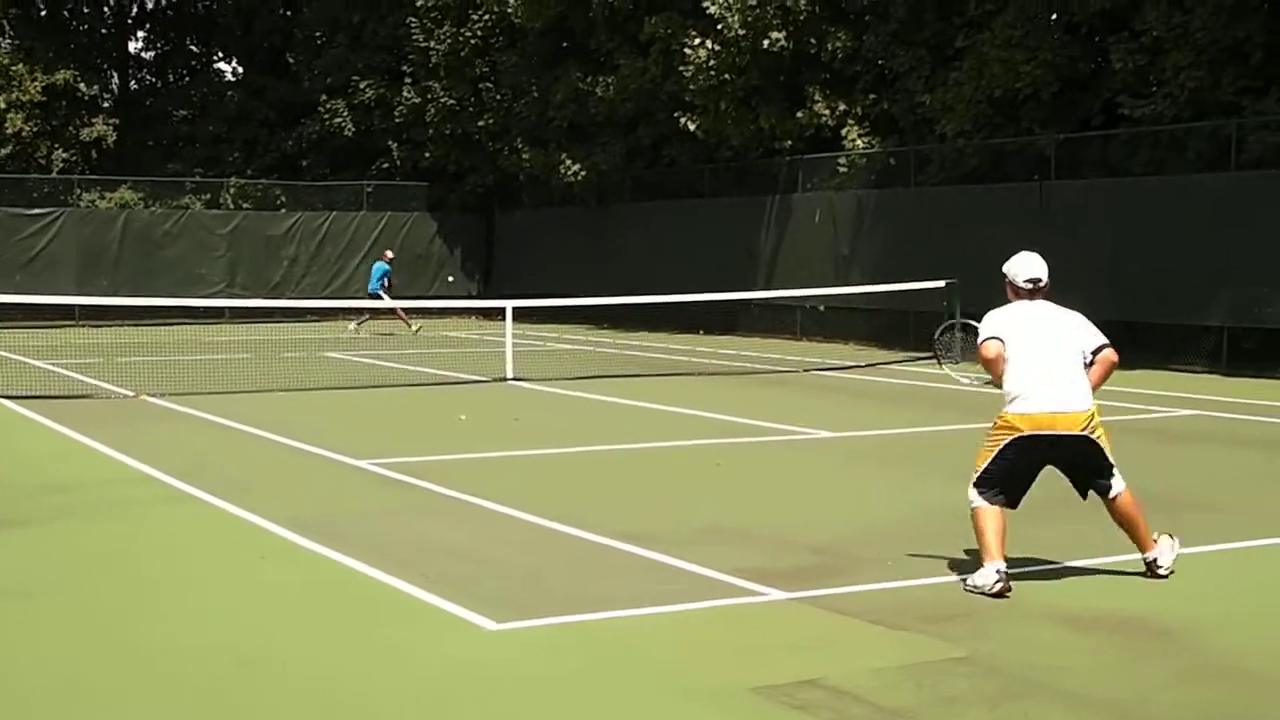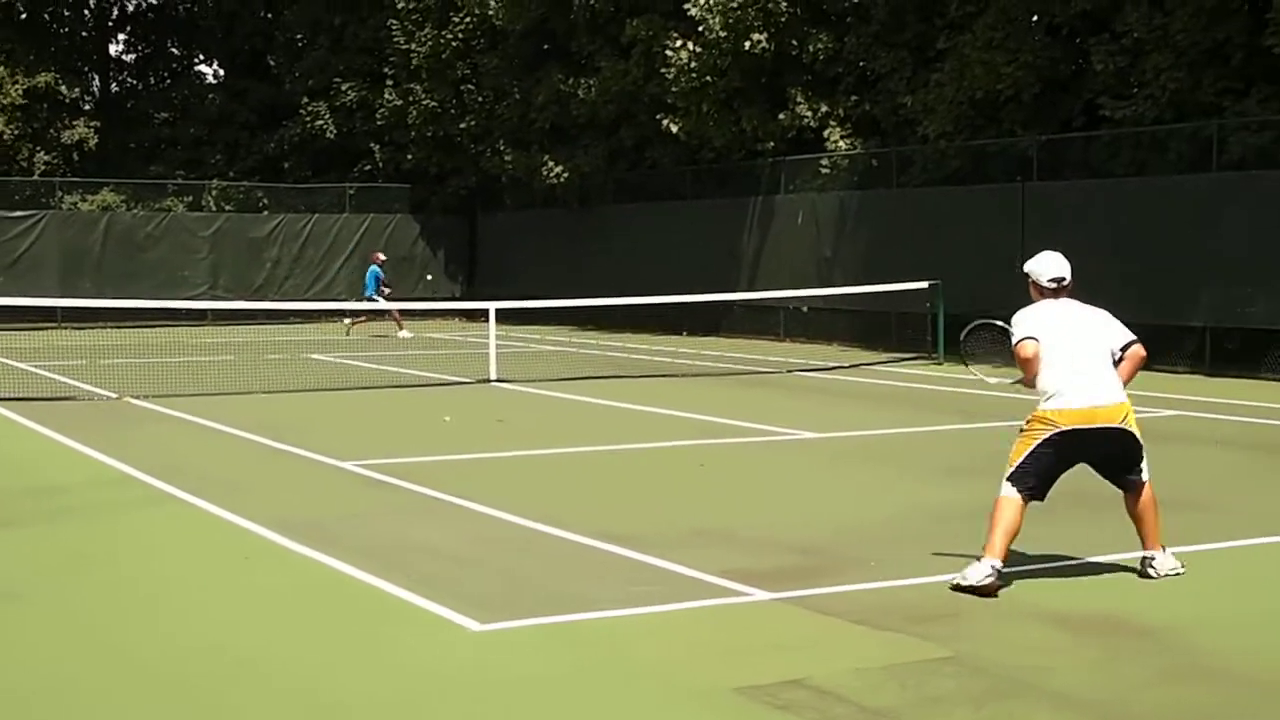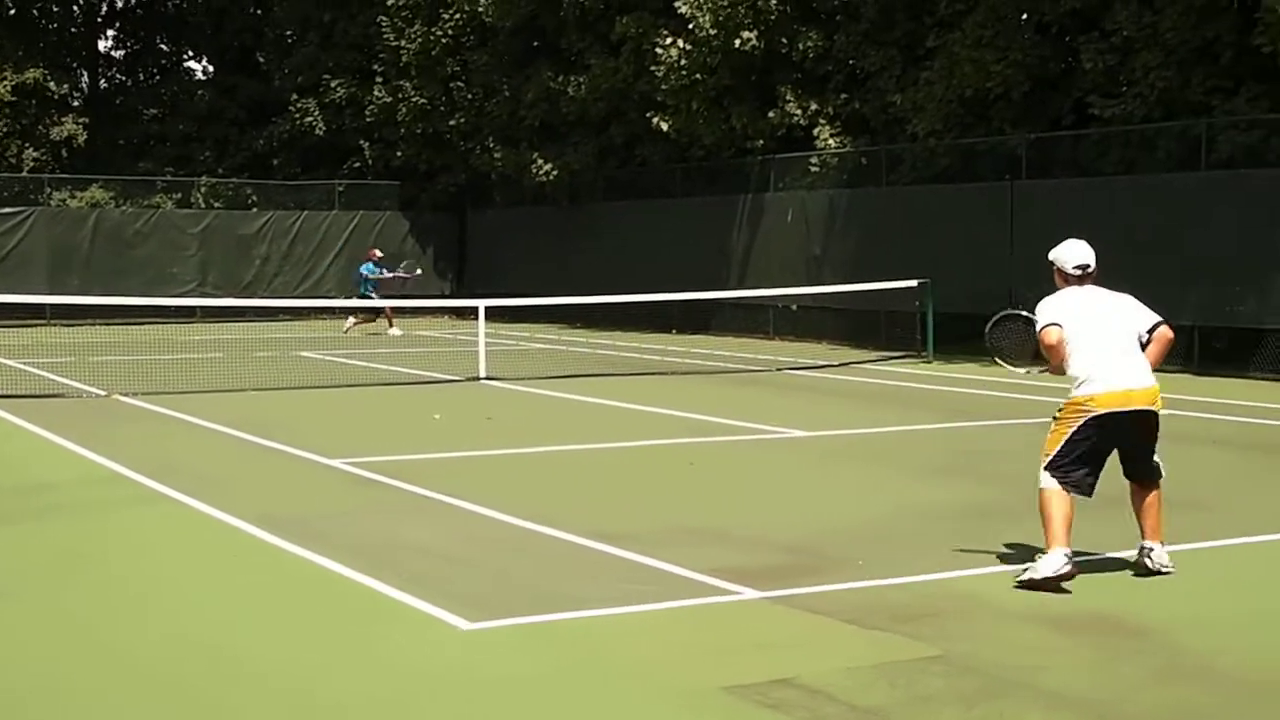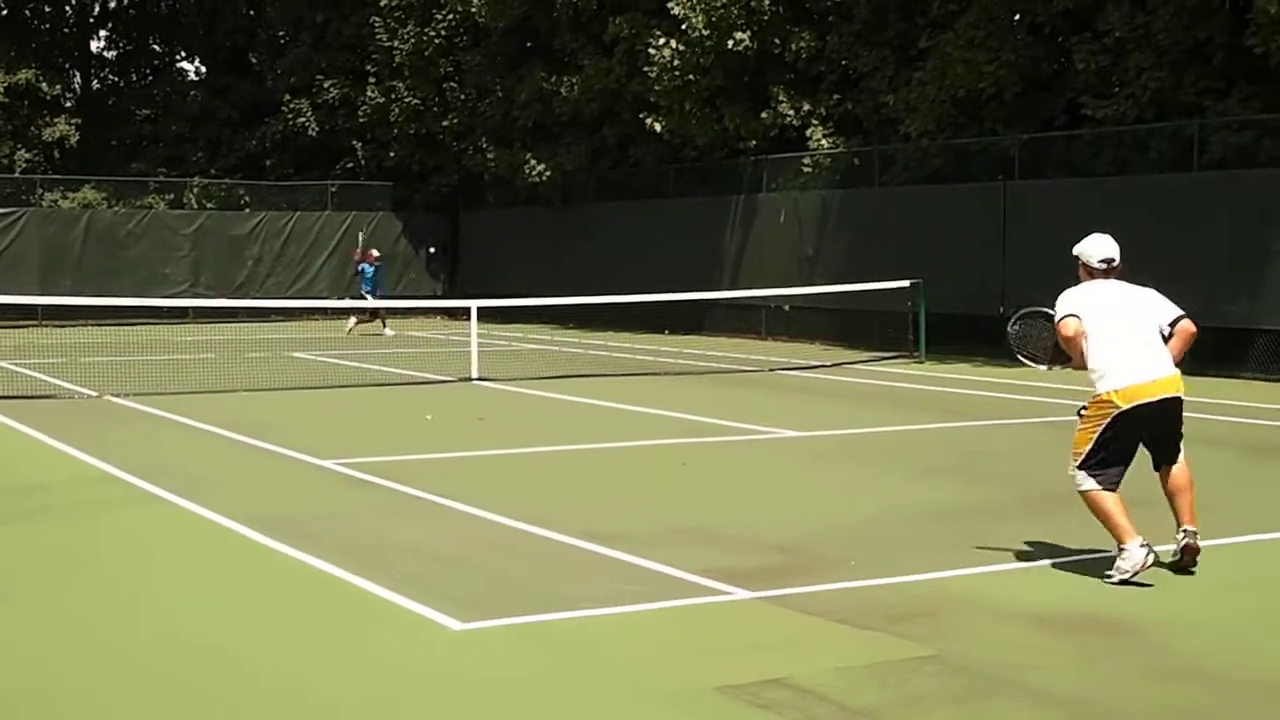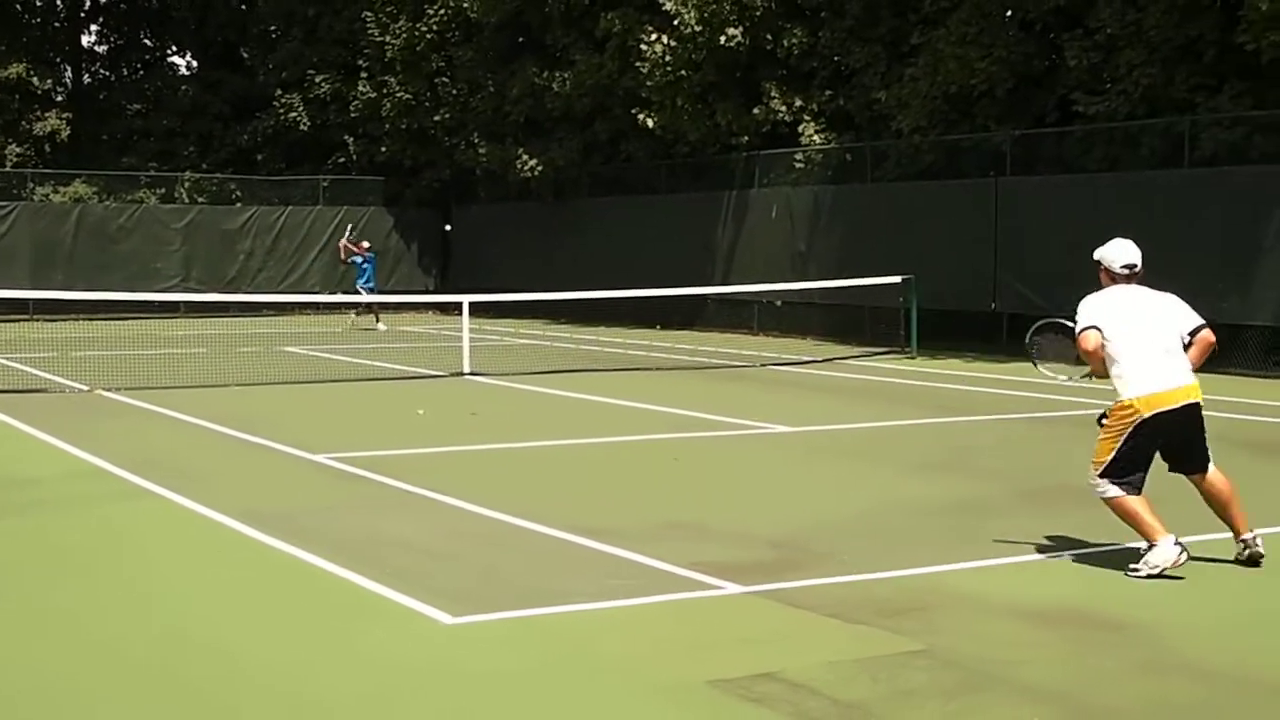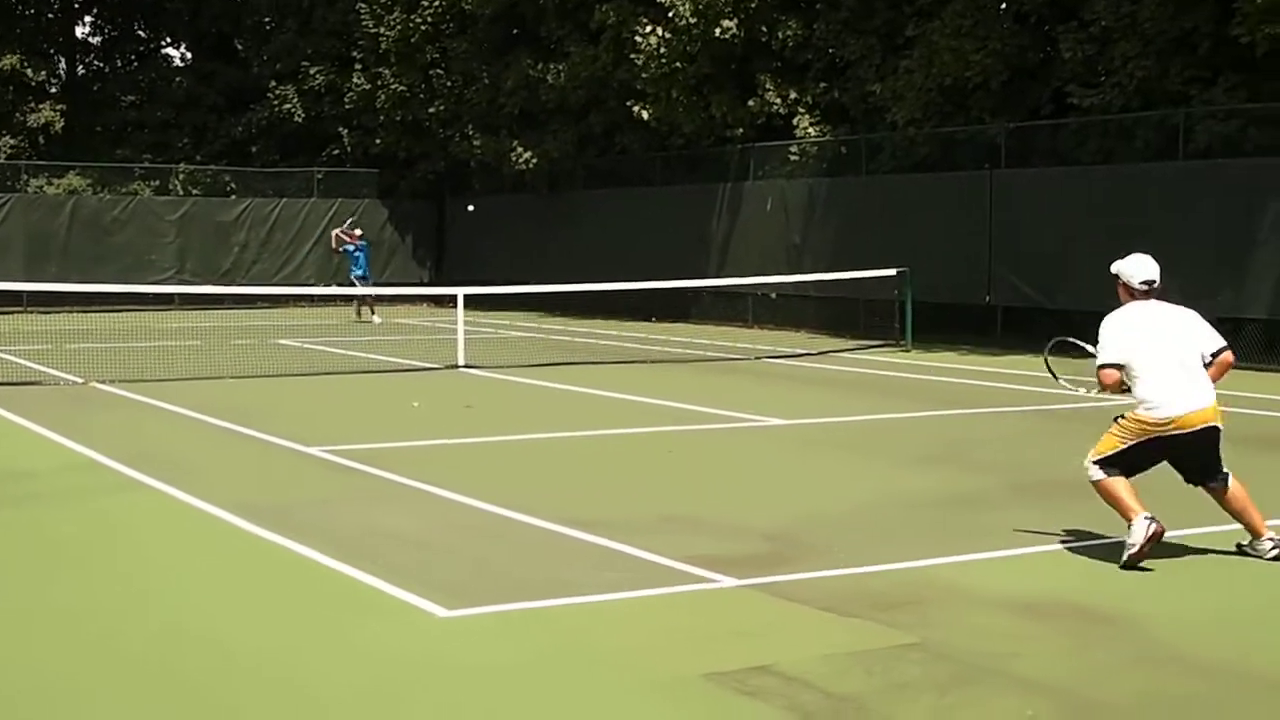
dt=0.1s
person 1, frame 1
left shoulder: (998, 318)
right shoulder: (1072, 318)
left elbow: (990, 354)
right elbow: (1107, 357)
left wrist: (1004, 381)
right wrist: (1081, 393)
left hip: (1024, 421)
right hip: (1079, 418)
left knee: (985, 494)
right knee: (1108, 485)
left ankle: (993, 570)
right ankle: (1156, 552)
person 1, frame 2
left shoulder: (1027, 315)
right shoulder: (1098, 315)
left elbow: (1027, 353)
right elbow: (1137, 353)
left wrist: (1034, 381)
right wrist: (1113, 388)
left hip: (1060, 415)
right hip: (1114, 412)
left knee: (1015, 489)
right knee: (1135, 478)
left ankle: (988, 565)
right ankle: (1155, 557)
person 1, frame 3
left shoulder: (1052, 304)
right shoulder: (1122, 300)
left elbow: (1052, 340)
right elbow: (1165, 336)
left wrist: (1059, 367)
right wrist: (1140, 375)
left hip: (1093, 402)
right hip: (1143, 397)
left knee: (1055, 477)
right knee: (1146, 472)
left ankle: (1056, 556)
right ankle: (1152, 550)
person 1, frame 4
left shoulder: (1073, 296)
right shoulder: (1146, 294)
left elbow: (1069, 331)
right elbow: (1187, 329)
left wrist: (1080, 360)
right wrist: (1162, 367)
left hip: (1119, 397)
right hip: (1166, 388)
left knee: (1091, 478)
right knee: (1171, 459)
left ankle: (1132, 547)
right ankle: (1187, 533)
person 1, frame 5
left shoulder: (1094, 304)
right shoulder: (1166, 300)
left elbow: (1090, 345)
right elbow: (1206, 338)
left wrist: (1107, 366)
right wrist: (1178, 376)
left hip: (1140, 405)
right hip: (1185, 398)
left knee: (1109, 483)
right knee: (1201, 470)
left ankle: (1164, 545)
right ankle: (1248, 539)
person 1, frame 6
left shoulder: (1115, 321)
right shoulder: (1185, 315)
left elbow: (1109, 380)
right elbow: (1226, 358)
left hip: (1157, 419)
right hip: (1204, 415)
left knee: (1100, 467)
right knee: (1216, 480)
left ankle: (1141, 522)
